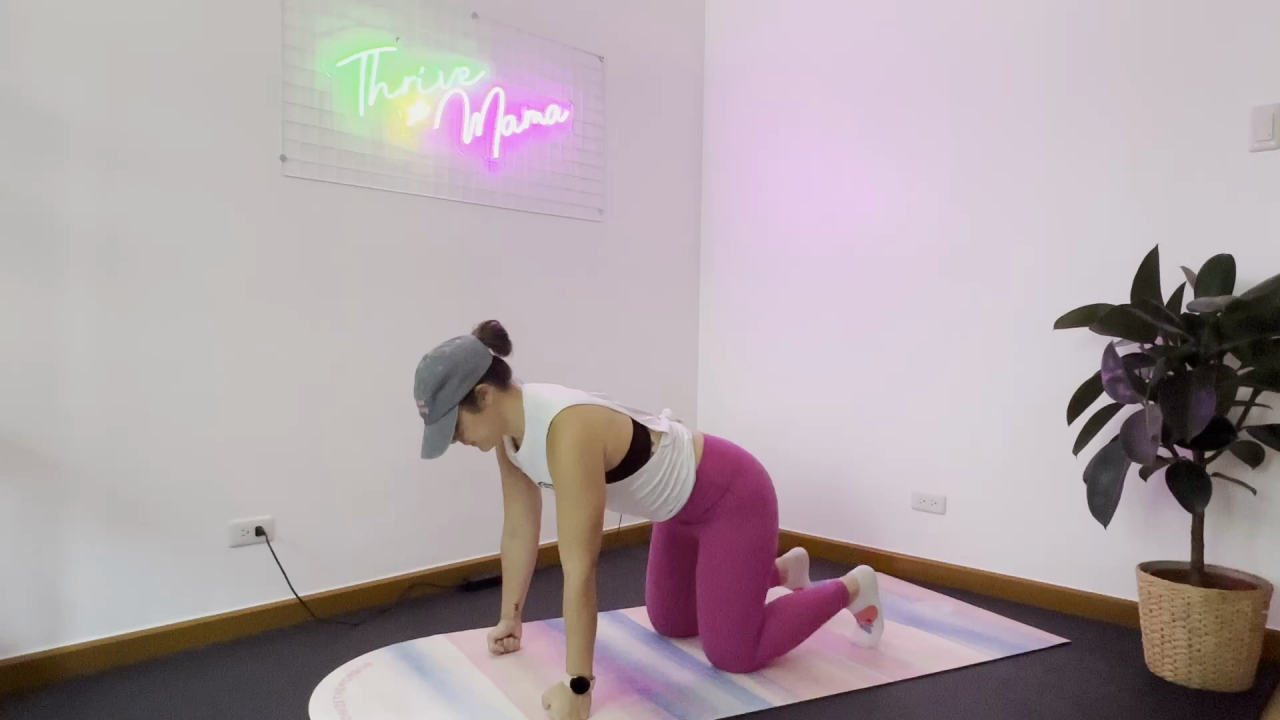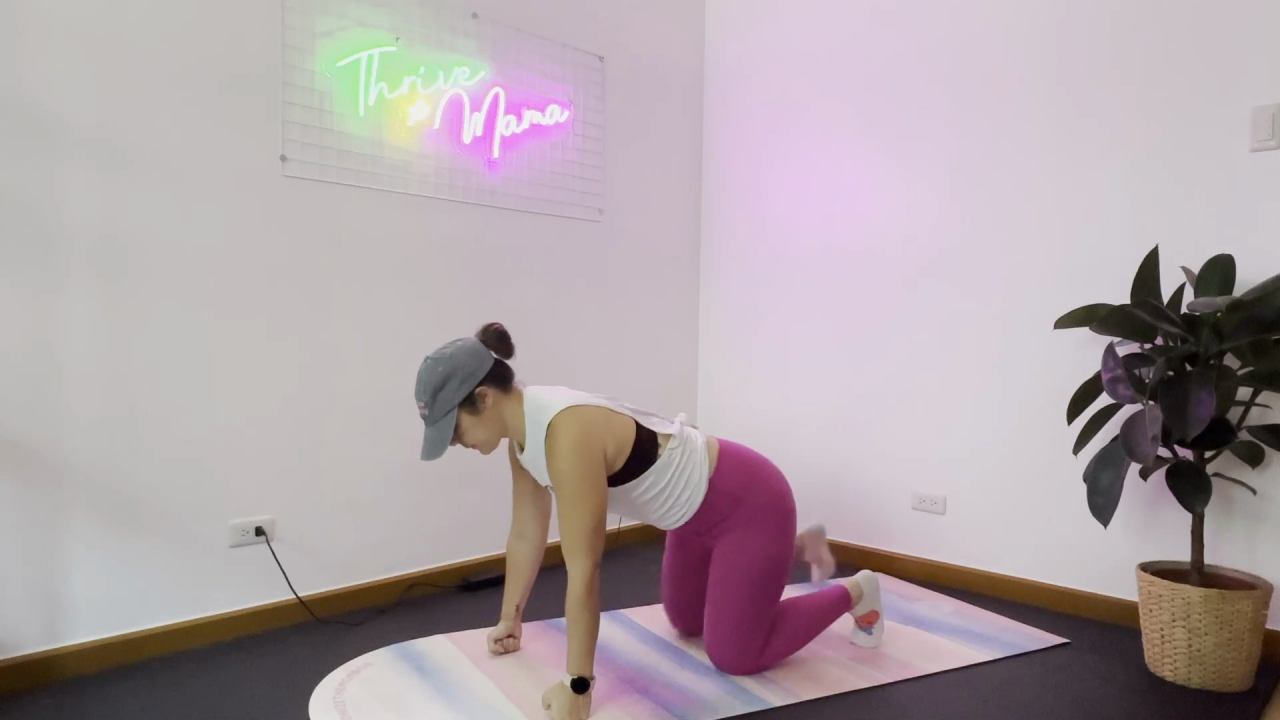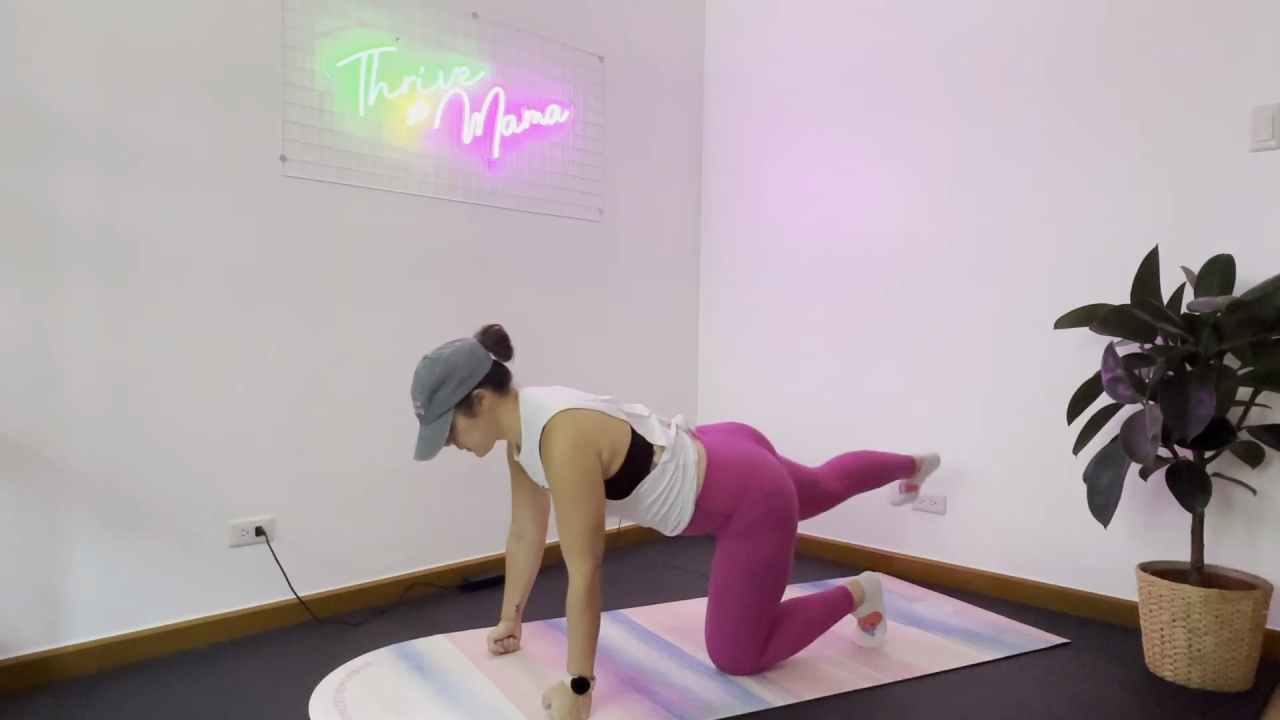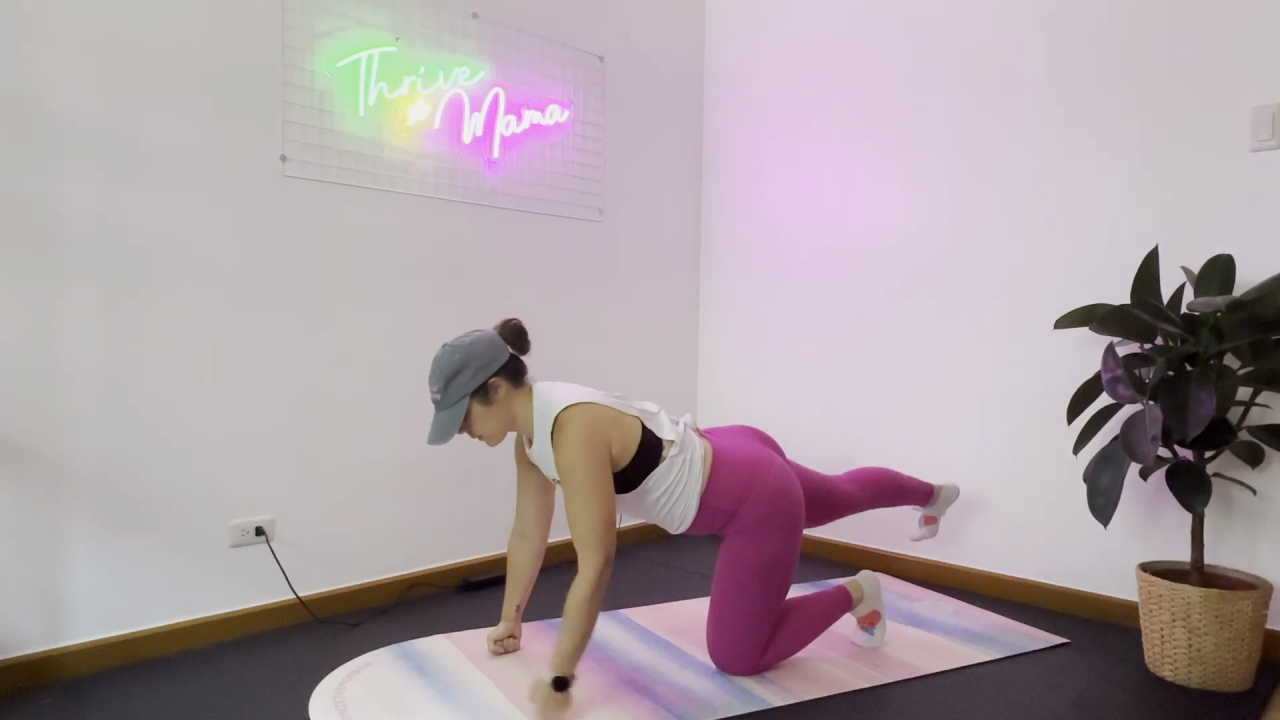
dt=0.5s
person 1, frame 1
left shoulder: (568, 430)
right shoulder: (510, 430)
left elbow: (579, 565)
right elbow: (518, 531)
right wrist: (509, 618)
left hip: (732, 494)
right hip: (684, 500)
left knee: (733, 654)
right knee: (669, 624)
left ankle: (853, 588)
right ankle: (781, 569)
person 1, frame 2
left shoulder: (567, 435)
right shoulder: (522, 429)
left elbow: (584, 568)
right elbow: (526, 533)
right wrist: (509, 619)
left hip: (748, 500)
right hip: (702, 500)
left knee: (733, 656)
right knee: (686, 621)
left ankle: (852, 593)
right ankle: (800, 546)
person 1, frame 3
left shoulder: (561, 439)
right shoulder: (521, 427)
left elbow: (584, 571)
right elbow: (526, 534)
right wrist: (510, 618)
left hip: (751, 499)
right hip: (721, 454)
left knee: (737, 657)
right knee: (825, 487)
left ankle: (856, 593)
right ankle: (916, 468)
person 1, frame 4
left shoulder: (574, 433)
right shoulder: (530, 427)
left elbow: (595, 565)
right elbow: (528, 533)
right wrist: (510, 619)
left hip: (757, 501)
right hip: (731, 459)
left knee: (736, 657)
right knee: (841, 495)
left ankle: (856, 594)
right ankle: (934, 495)
